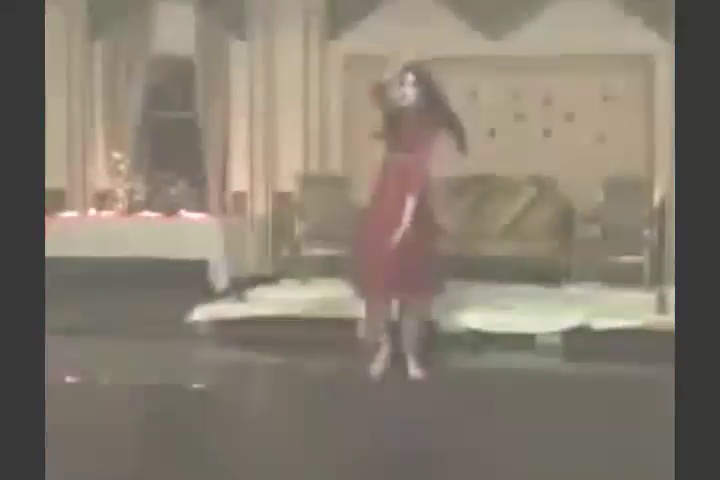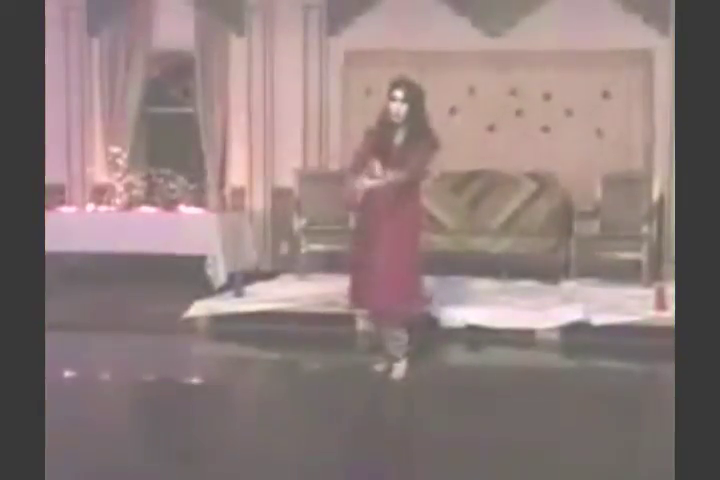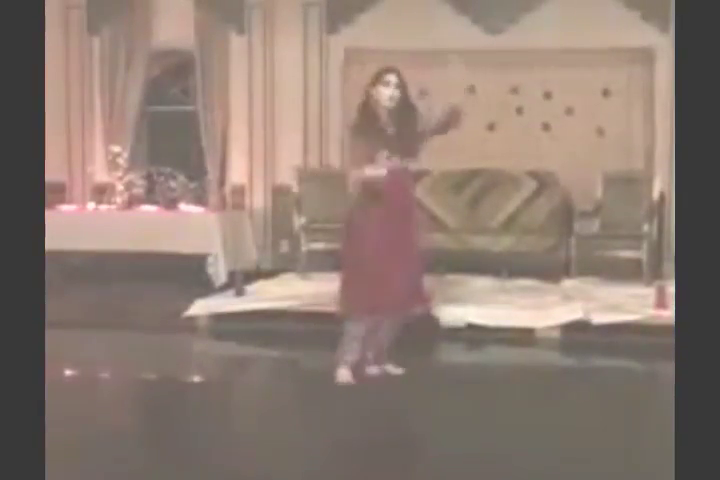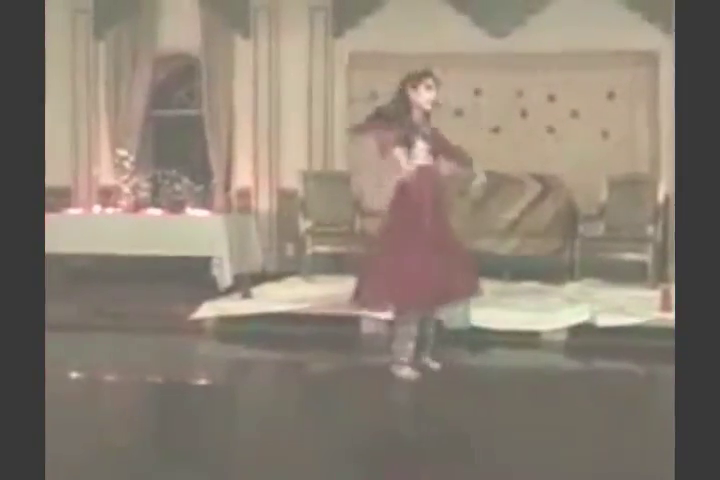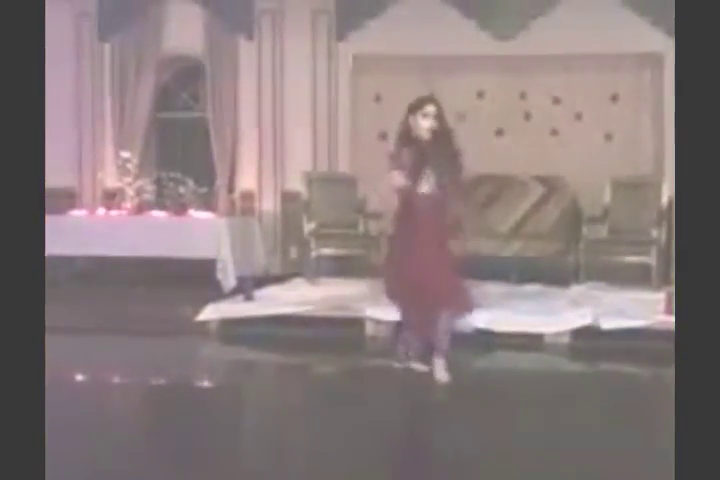
dt=1s
person 1, frame 1
left shoulder: (423, 122)
right shoulder: (395, 116)
left elbow: (419, 170)
right elbow: (378, 92)
left wrist: (409, 215)
right wrist: (395, 78)
left hip: (412, 205)
right hip: (386, 200)
left knee: (411, 281)
right knee: (377, 274)
left ankle: (411, 355)
right ankle: (380, 346)
person 1, frame 2
left shoulder: (423, 141)
right shoulder: (374, 136)
left elbow: (410, 174)
right elbow: (356, 167)
left wrist: (376, 181)
right wrist: (360, 177)
left hip: (401, 216)
right hip: (372, 214)
left knee: (392, 283)
right knee: (372, 285)
left ankle: (399, 355)
right ankle: (390, 352)
person 1, frame 3
left shoulder: (407, 128)
right shoulder: (362, 130)
left elbow: (447, 122)
right elbow: (359, 171)
right wrist: (370, 172)
left hip: (401, 216)
right hip: (372, 216)
left knee: (401, 288)
right knee: (367, 289)
left ankle: (374, 358)
right ankle: (346, 362)
person 1, frame 4
left shoulder: (428, 129)
right shoulder: (401, 126)
left elbow: (452, 152)
right elbow: (379, 140)
left hip: (431, 210)
right hip: (410, 210)
left knee: (434, 280)
right knee: (411, 283)
left ankle: (422, 351)
right ankle: (401, 360)
person 1, frame 5
left shoulder: (436, 154)
right shoulder: (407, 152)
left elbow: (448, 192)
right elbow: (401, 181)
right wrist: (400, 183)
left hip: (432, 233)
right hip: (414, 235)
left knee: (421, 299)
right knee: (444, 295)
left ankle: (408, 353)
right ankle: (437, 356)
